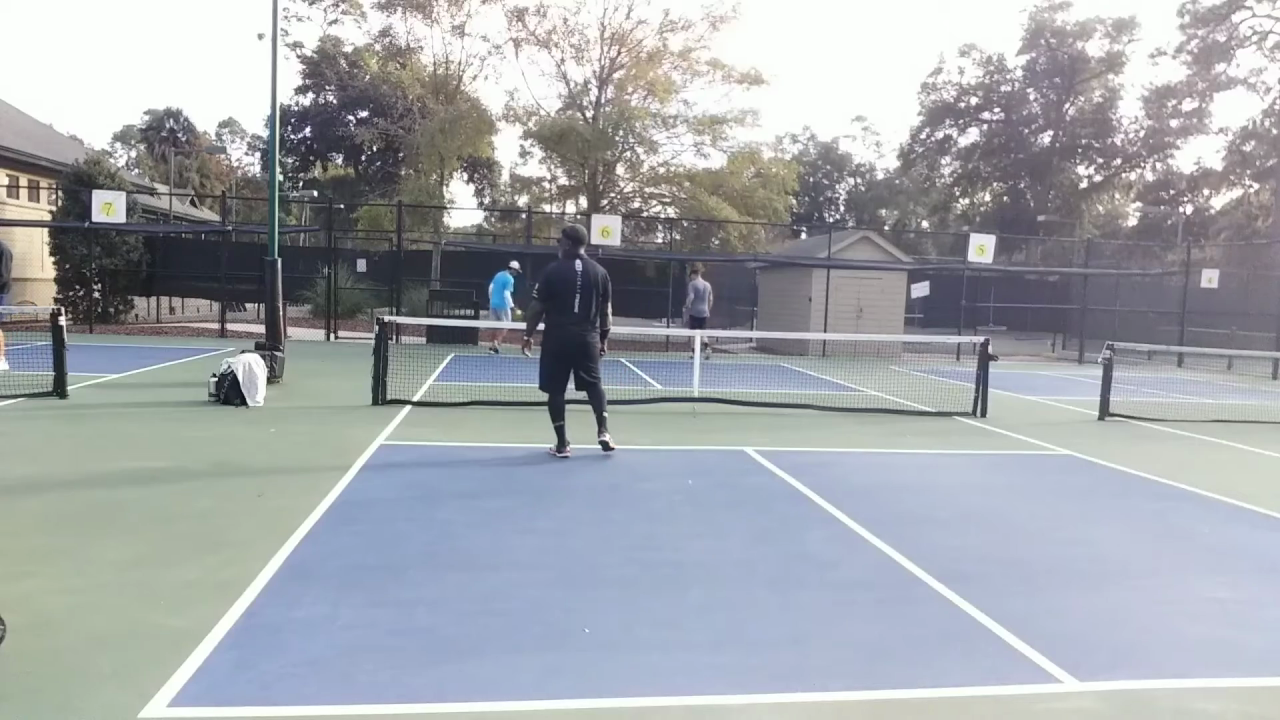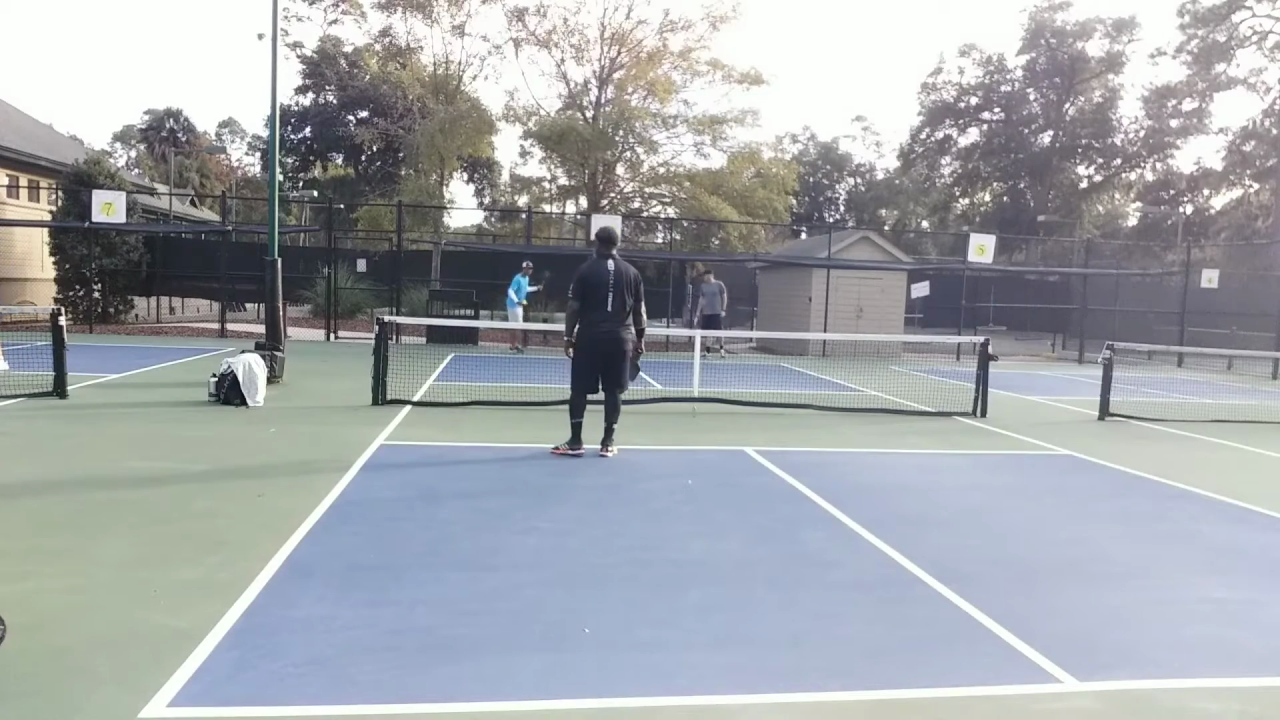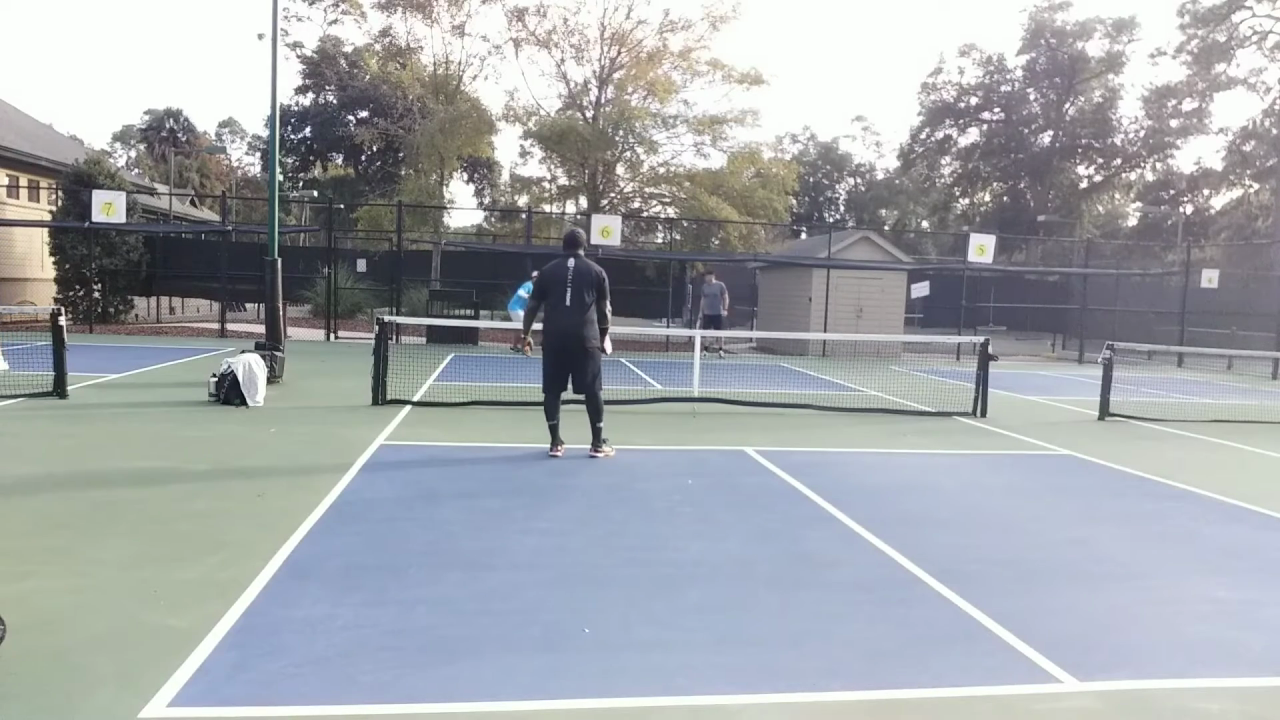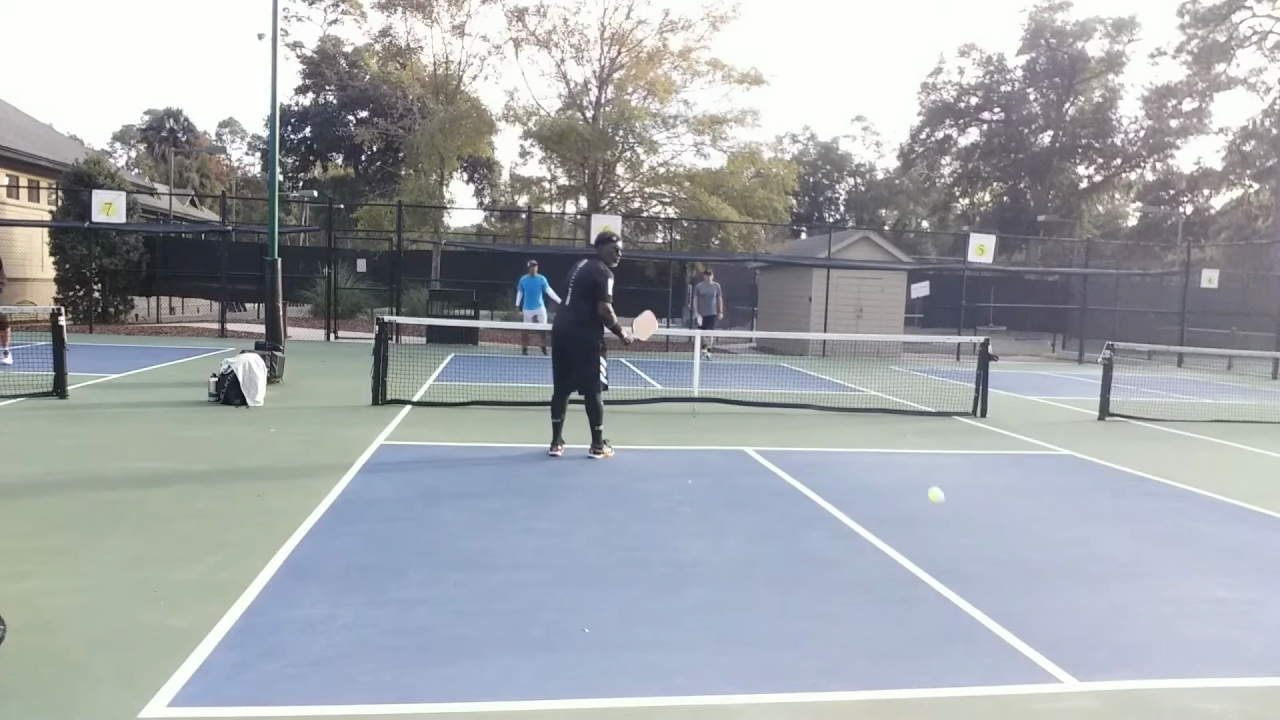
dt=1s
person 1, frame 1
left shoulder: (553, 271)
right shoulder: (600, 272)
left elbow: (536, 309)
right elbow: (606, 312)
left wrist: (527, 335)
right wrist: (603, 340)
left hip: (557, 340)
right hip: (587, 340)
left knee: (556, 391)
right knee: (594, 385)
left ankle: (562, 444)
right ankle: (603, 433)
person 1, frame 2
left shoulder: (585, 270)
right shoulder: (632, 273)
left elbow: (573, 308)
right elbow: (639, 311)
left wrist: (568, 337)
right wrist: (639, 338)
left hip: (589, 339)
right hip: (619, 340)
left knee: (579, 390)
right knee: (613, 391)
left ankle: (576, 441)
right ankle: (607, 442)
person 1, frame 3
left shoulder: (548, 271)
right shoulder: (596, 271)
left elbow: (532, 307)
right elbow: (605, 310)
left wrist: (525, 335)
right wrist: (603, 338)
left hip: (554, 336)
right hip: (585, 337)
left knee: (552, 390)
right knee: (592, 390)
left ankle: (556, 442)
right ankle: (598, 444)
person 1, frame 4
left shoulder: (579, 267)
right shoulder: (603, 273)
right elbow: (604, 310)
right wrist: (621, 334)
left hip: (561, 332)
right hip: (584, 337)
left knee: (561, 390)
right knee: (593, 390)
left ankle: (556, 442)
right ankle: (598, 445)
